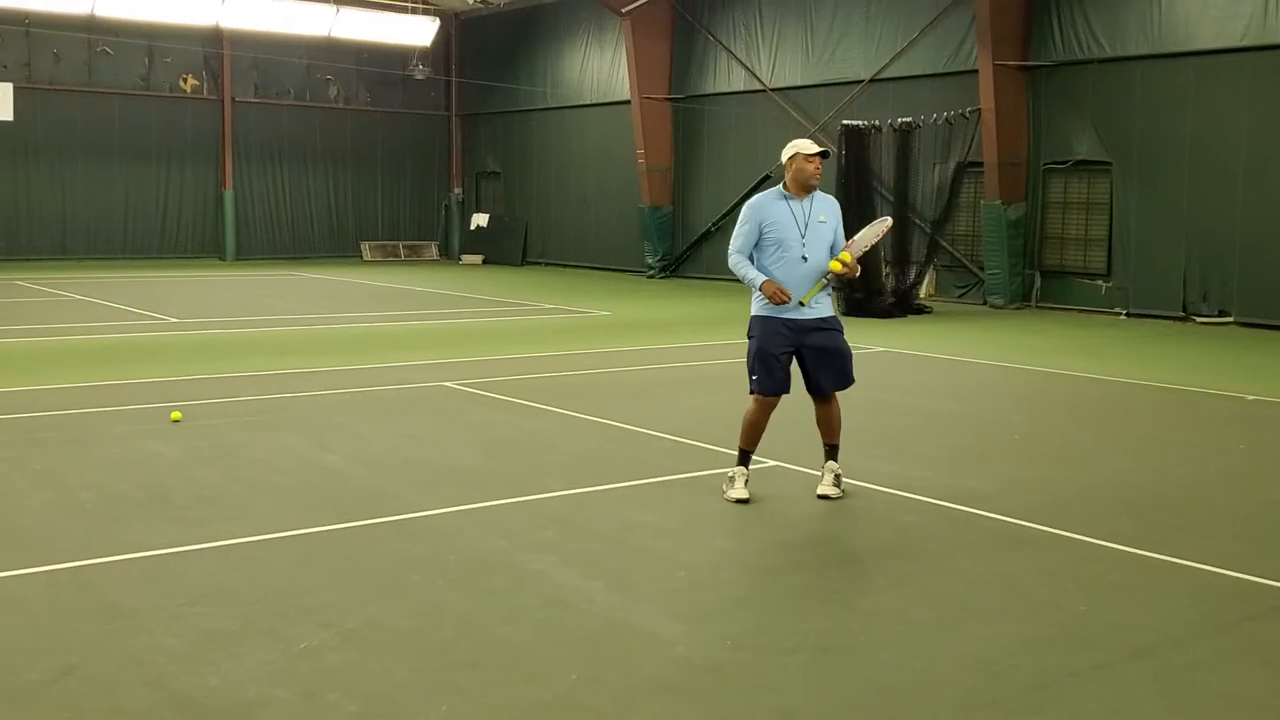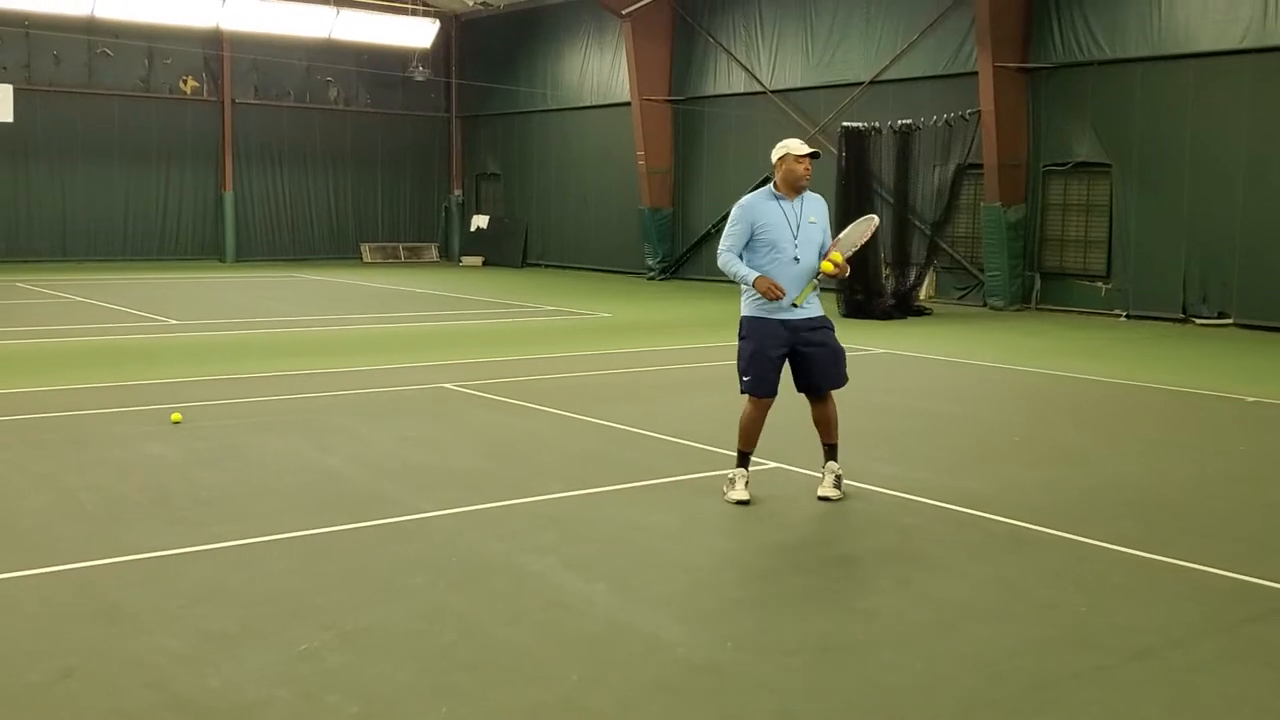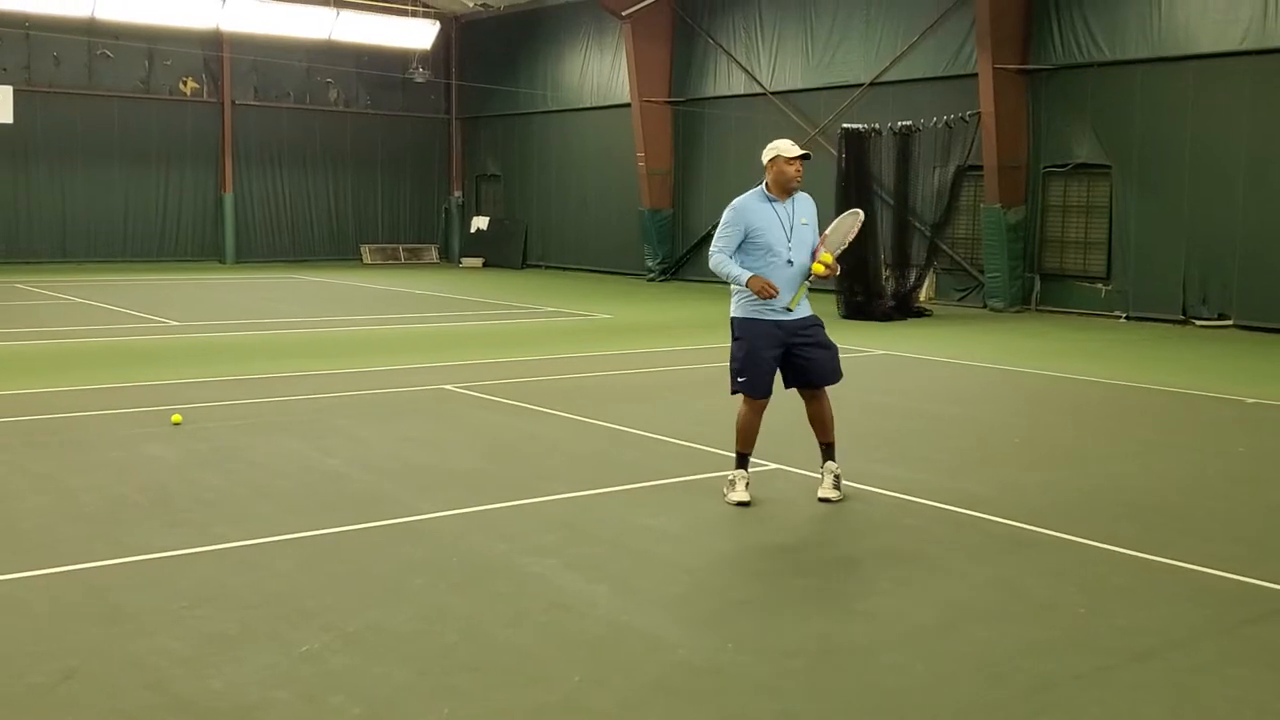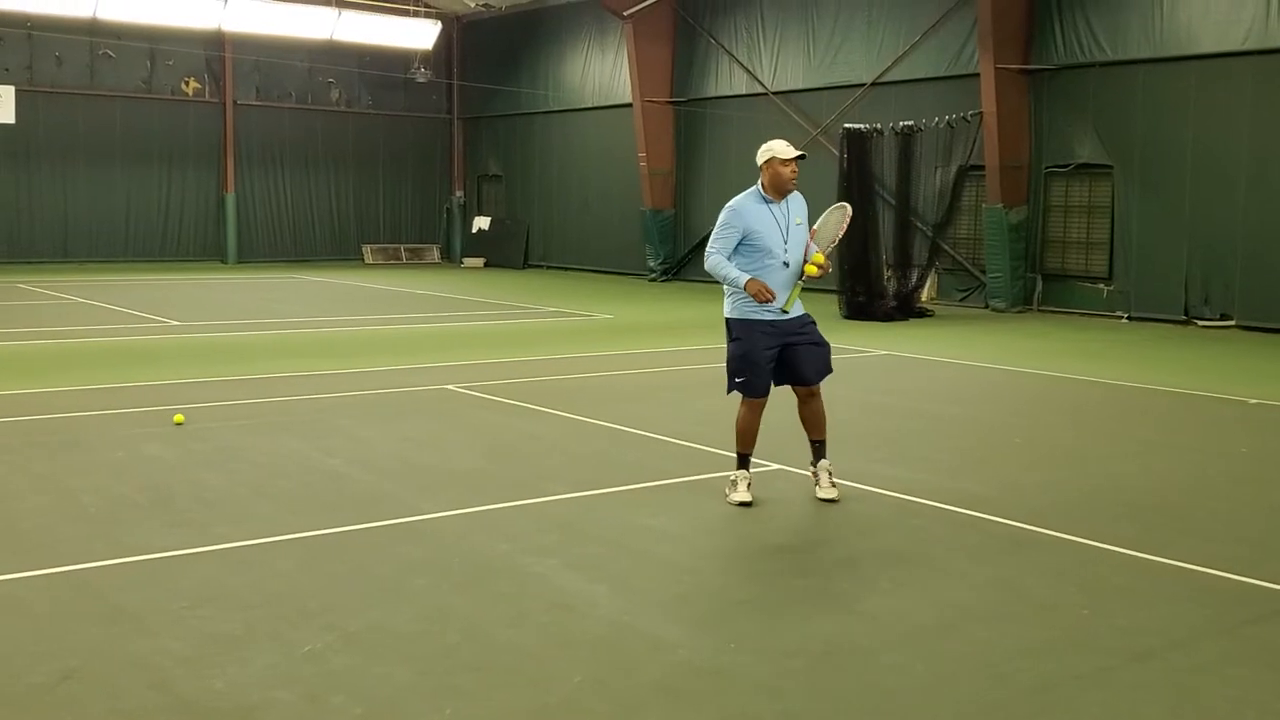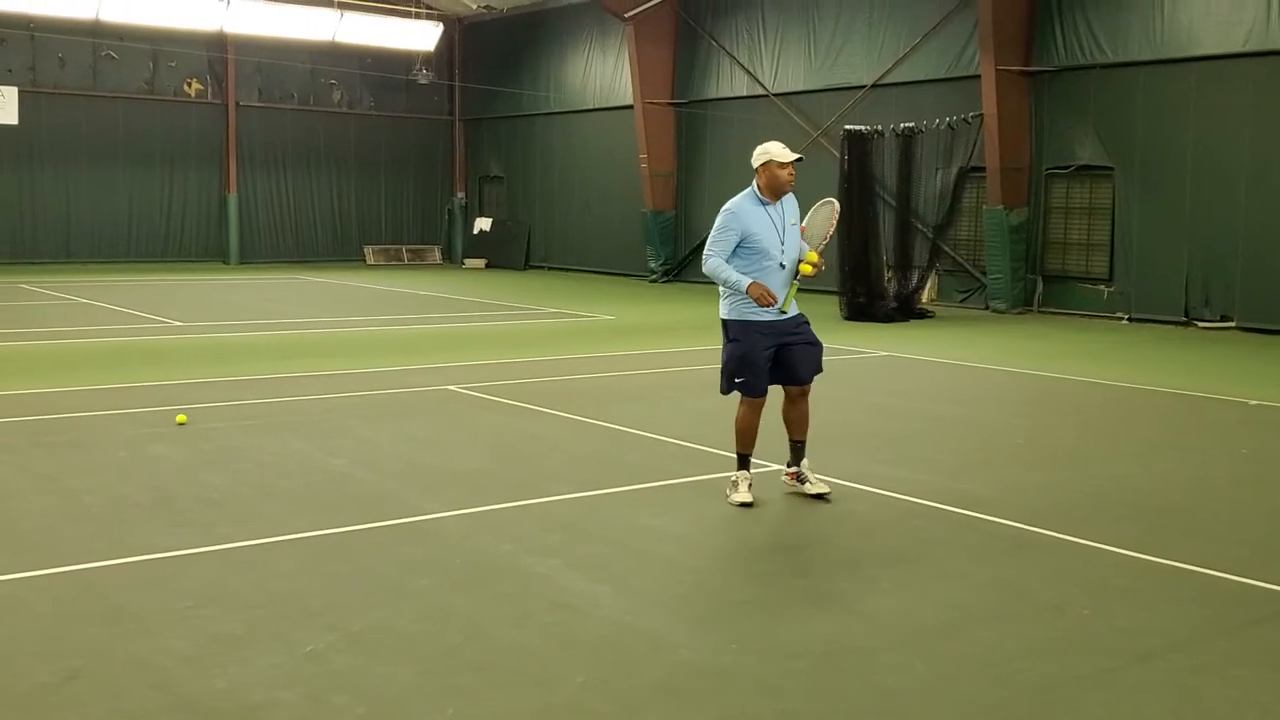
dt=0.1s
person 1, frame 1
left shoulder: (830, 205)
right shoulder: (759, 206)
left elbow: (839, 251)
right elbow: (736, 256)
left wrist: (848, 266)
right wrist: (762, 283)
left hip: (819, 317)
right hip: (772, 318)
left knee: (826, 394)
right knee: (765, 397)
left ankle: (831, 465)
right ankle: (741, 469)
person 1, frame 2
left shoulder: (818, 205)
right shoulder: (750, 207)
left elbow: (827, 250)
right elbow: (725, 256)
left wrist: (838, 265)
right wrist: (754, 279)
left hip: (810, 317)
right hip: (762, 318)
left knee: (821, 393)
right knee: (759, 399)
left ankle: (831, 466)
right ankle: (740, 471)
person 1, frame 3
left shoulder: (806, 203)
right shoulder: (742, 208)
right elbow: (717, 256)
left wrist: (824, 263)
right wrist: (748, 279)
left hip: (800, 316)
right hip: (755, 319)
left knee: (816, 391)
right knee: (755, 399)
left ankle: (830, 467)
right ankle: (740, 473)
person 1, frame 4
left shoulder: (798, 202)
right shoulder: (739, 209)
right elbow: (713, 258)
left wrist: (816, 262)
right wrist: (745, 281)
left hip: (793, 315)
right hip: (749, 319)
left knee: (809, 388)
right knee: (754, 398)
left ankle: (821, 465)
right ankle: (741, 474)
person 1, frame 5
left shoulder: (790, 203)
right shoulder: (736, 212)
right elbow: (710, 262)
left wrist: (808, 259)
right wrist: (748, 286)
left hip: (786, 315)
right hip: (746, 320)
left knee: (799, 387)
right knee: (753, 397)
left ankle: (797, 466)
right ankle: (742, 474)
